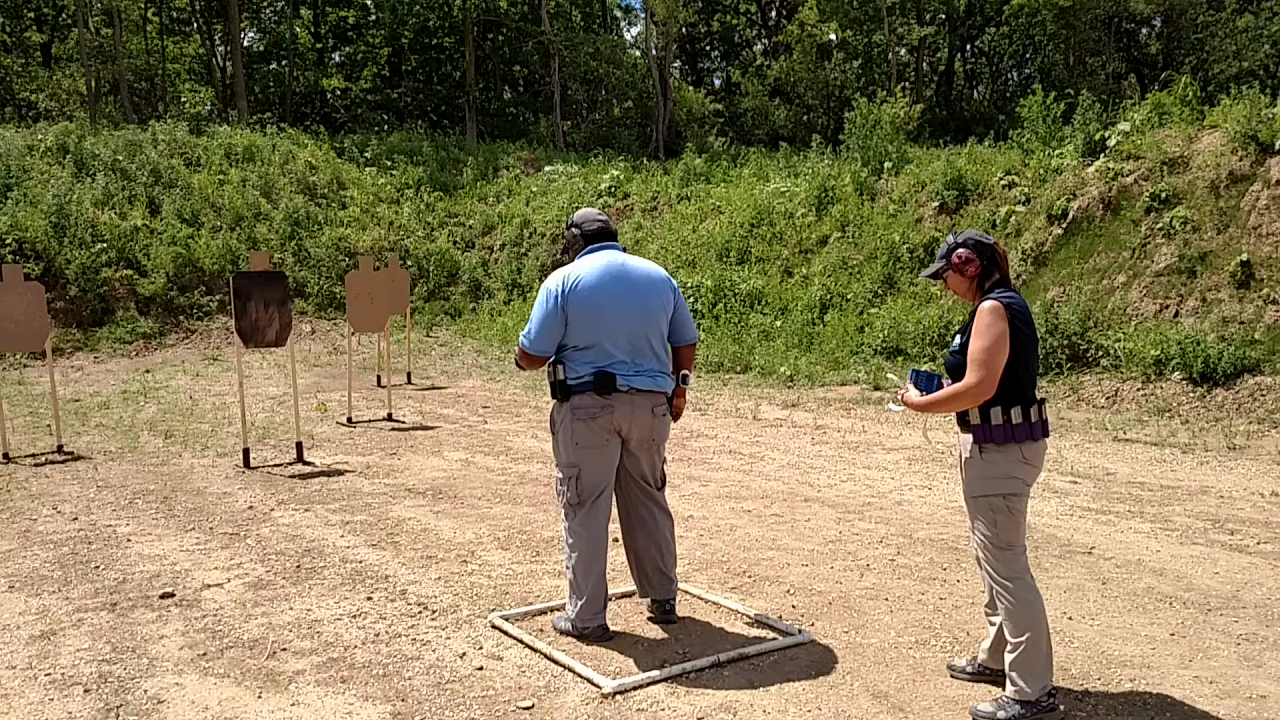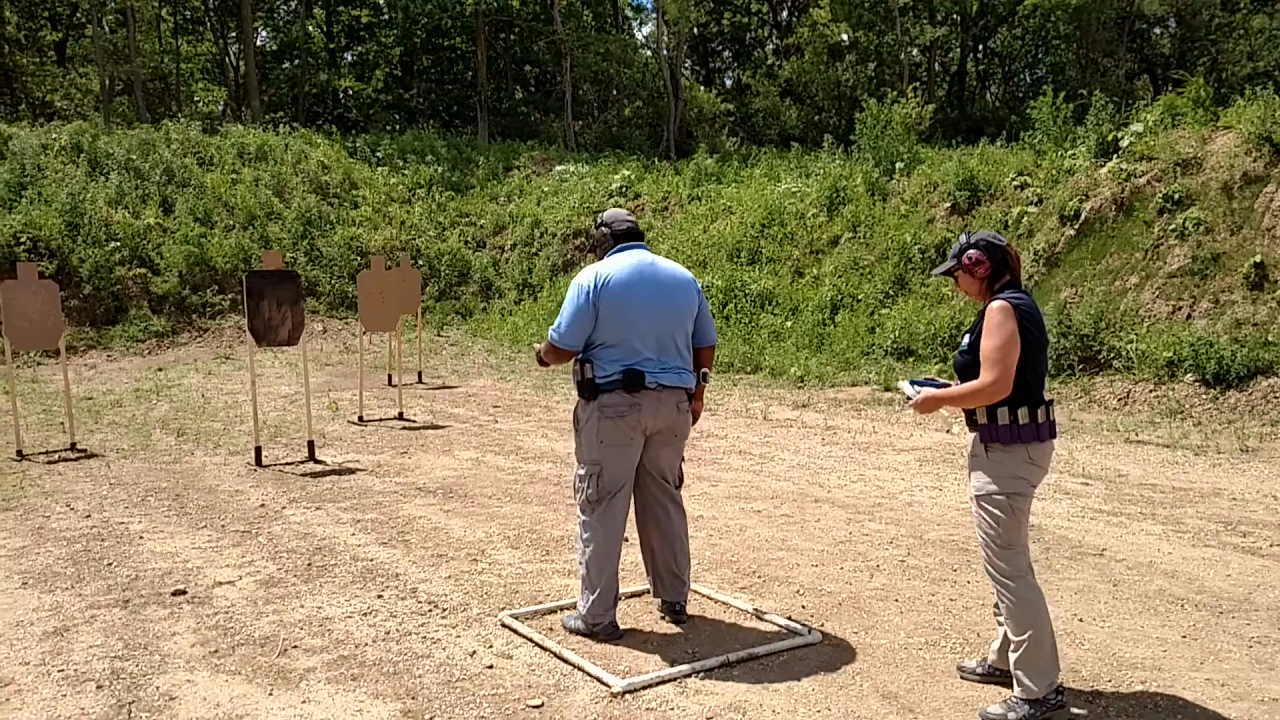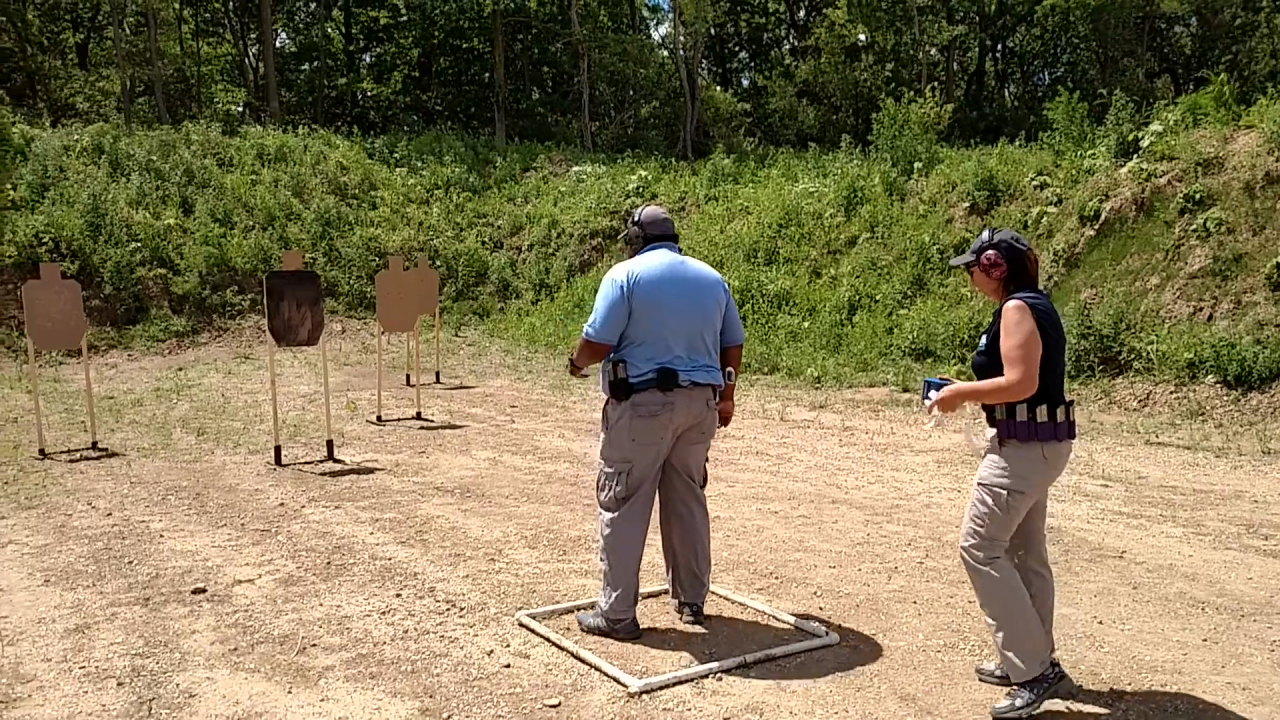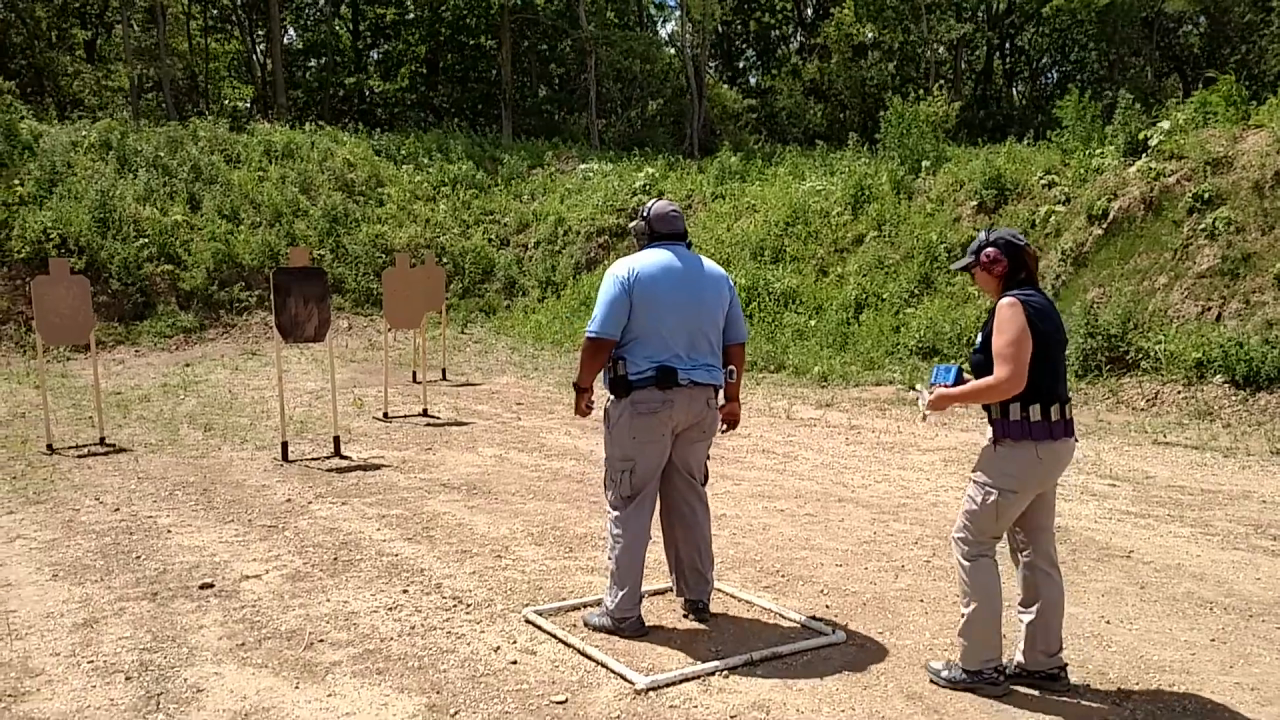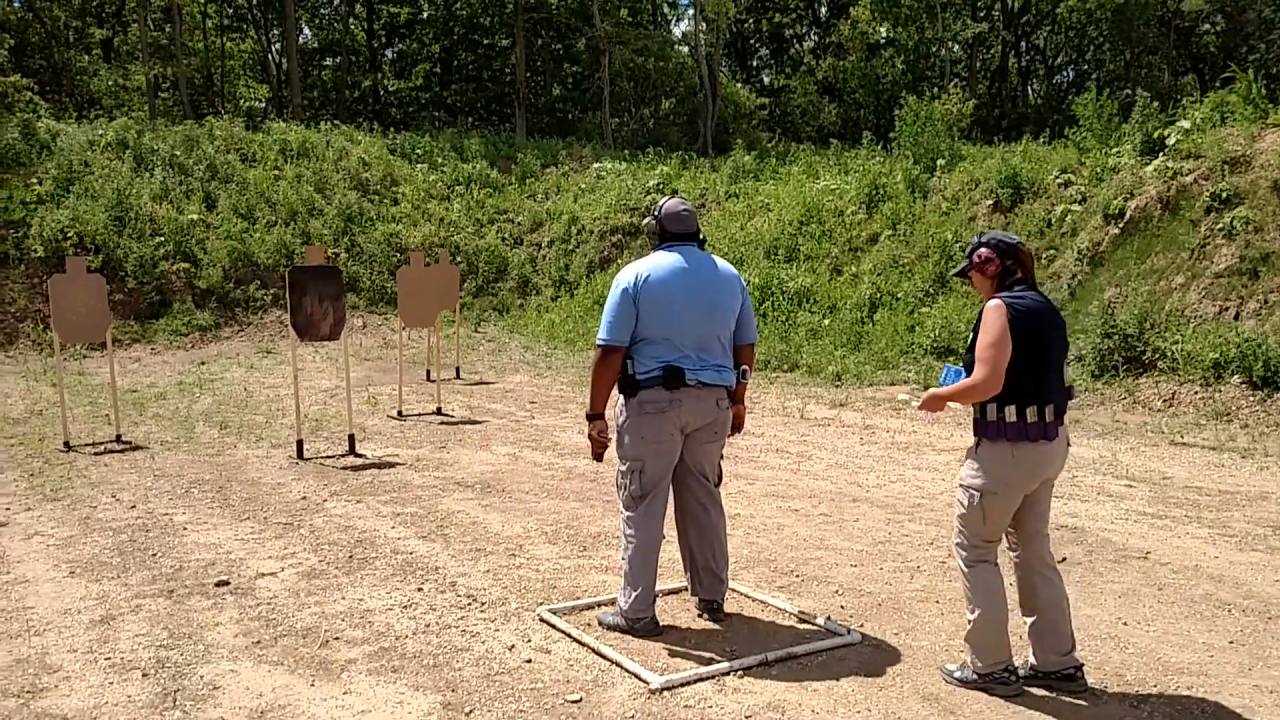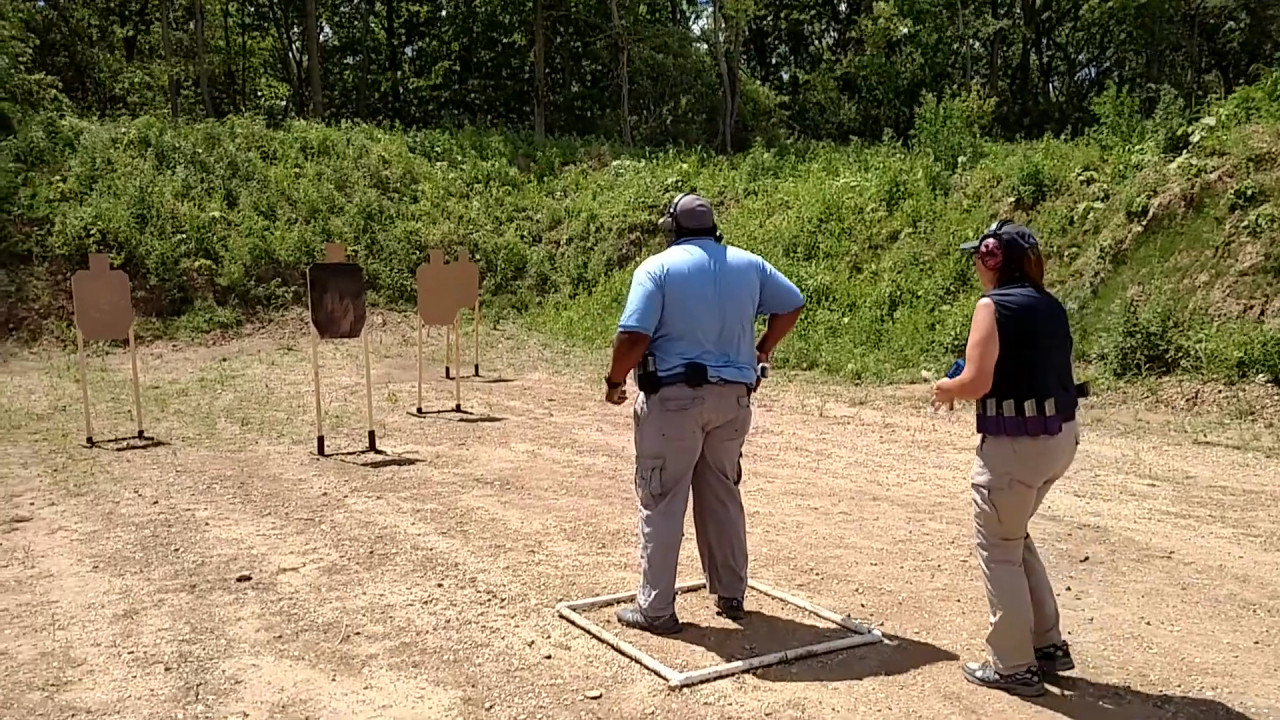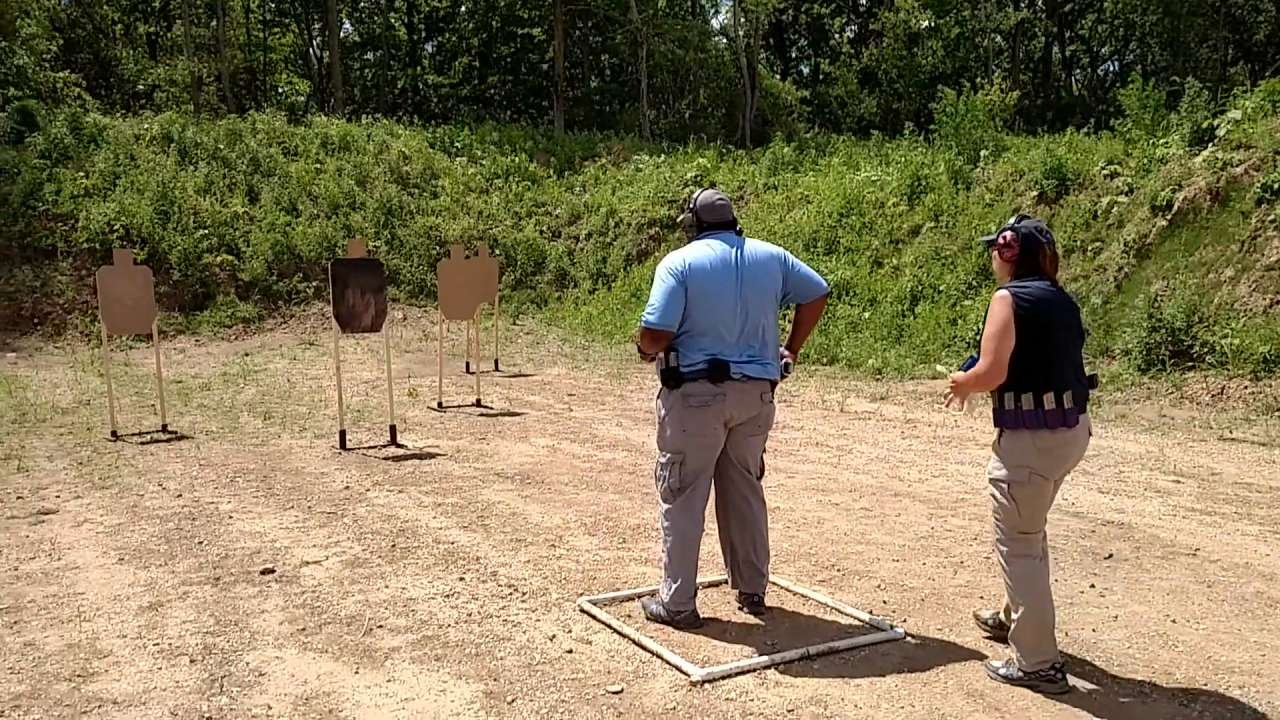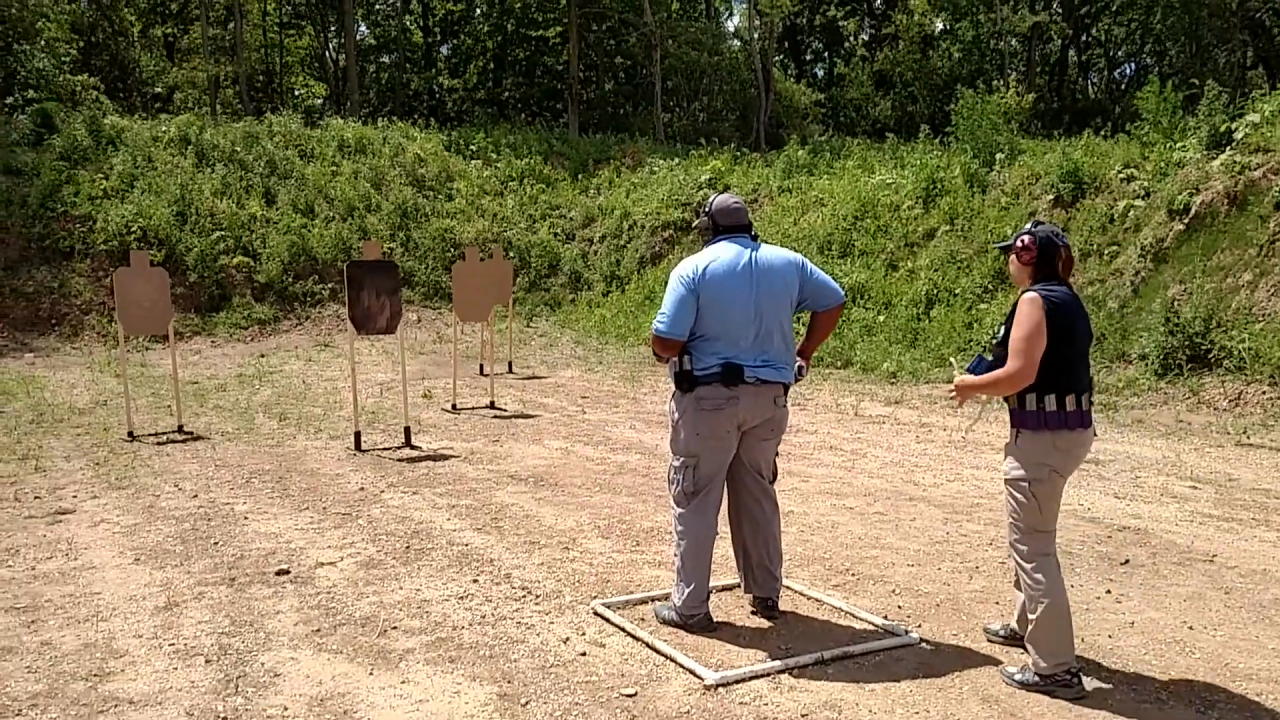
dt=0.3s
person 1, frame 1
left shoulder: (992, 308)
right shoulder: (1002, 305)
left elbow: (979, 388)
left wrist: (920, 403)
right wrist: (939, 390)
left hip: (1000, 449)
right hip: (995, 445)
left knee: (1005, 565)
right knee: (994, 558)
right ankle: (999, 658)
person 1, frame 2
left shoulder: (1001, 309)
right shoulder: (1015, 306)
left elbow: (994, 386)
left wrist: (936, 399)
right wrist: (950, 392)
left hip: (1007, 447)
right hip: (1010, 444)
left knee: (1005, 565)
right knee: (1007, 557)
right ankle: (1009, 659)
person 1, frame 3
left shoulder: (1017, 308)
right shoulder: (1033, 305)
left elbow: (1020, 383)
left wrist: (962, 392)
right wrist: (968, 391)
left hip: (1026, 446)
right hip: (1034, 443)
left knee: (980, 547)
right knee: (1025, 551)
left ankle: (1034, 670)
right ankle: (1033, 662)
person 1, frame 4
left shoulder: (1011, 306)
right shoulder: (1037, 304)
left elbow: (1009, 382)
left wrist: (951, 396)
right wrist: (969, 386)
left hip: (1021, 445)
right hip: (1046, 441)
left knee: (971, 542)
right knee: (1035, 551)
left ankle: (981, 665)
right ankle: (1043, 661)
person 1, frame 5
left shoulder: (1001, 308)
right shoulder: (1044, 308)
left elbow: (986, 384)
left wrist: (940, 395)
right wrist: (958, 393)
left hip: (1007, 446)
right hip: (1047, 441)
left knee: (976, 551)
right knee: (1033, 552)
left ankle: (992, 667)
right ankle: (1058, 663)
person 1, frame 6
left shoulder: (994, 305)
right shoulder: (1049, 305)
left elbow: (977, 383)
left wrist: (947, 388)
right wrist: (959, 388)
left hip: (1014, 441)
right hip: (1058, 435)
left knee: (999, 551)
right knee: (1014, 540)
left ankle: (1014, 667)
right ankle: (1047, 643)
person 1, frame 7
left shoulder: (1011, 297)
right shoulder: (1059, 299)
left elbow: (991, 373)
left wrist: (961, 382)
right wrist: (972, 382)
left hip: (1031, 434)
right hip: (1070, 428)
left knee: (1017, 544)
right knee: (1028, 534)
left ankle: (1037, 663)
right ankle: (1015, 619)
person 1, frame 8
left shoulder: (1035, 300)
right shoulder: (1066, 300)
left elbow: (1020, 374)
left wrist: (971, 385)
right wrist: (984, 382)
left hip: (1043, 434)
right hip: (1070, 429)
left knee: (1031, 545)
right knee: (1034, 536)
left ankle: (1055, 667)
right ankle: (1027, 624)
person 2, frame 1
left shoulder: (564, 281)
right shoulder: (658, 276)
left elbow: (532, 354)
right elbow: (685, 344)
left wrist: (521, 360)
right wrist: (678, 390)
left hip: (587, 407)
right hip: (649, 404)
left knee: (585, 512)
right knee: (648, 502)
left ankle: (587, 617)
right ankle: (663, 598)
person 2, frame 2
left shoulder: (594, 277)
right shoulder: (683, 277)
left elbow: (561, 348)
right elbow: (705, 345)
left wrist: (542, 354)
right wrist: (696, 394)
left hip: (612, 405)
right hip: (671, 403)
left knee: (601, 509)
right knee: (664, 501)
left ankle: (597, 615)
right ankle: (674, 599)
person 2, frame 3
left shoulder: (625, 274)
right shoulder: (711, 277)
left elbow: (597, 343)
right elbow: (733, 345)
left wrist: (576, 362)
right wrist: (725, 396)
left hip: (642, 403)
right hip: (699, 401)
left knee: (622, 505)
right knee: (687, 500)
left ankle: (617, 613)
right ankle: (691, 600)
person 2, frame 4
left shoulder: (627, 270)
right shoulder: (717, 275)
left elbow: (600, 341)
right elbow: (735, 344)
left wrist: (583, 387)
right wrist: (732, 398)
left hip: (643, 400)
right hip: (699, 400)
left knee: (629, 505)
right knee: (689, 498)
left ankle: (623, 611)
right ankle: (697, 597)
person 2, frame 5
left shoulder: (636, 274)
right shoulder: (728, 275)
left elbow: (609, 352)
right elbow: (745, 346)
left wrist: (596, 415)
right wrist: (737, 400)
left hip: (653, 401)
right hip: (713, 401)
left knee: (642, 506)
right knee: (703, 499)
left ankle: (636, 611)
right ankle: (711, 597)
person 2, frame 6
left shoulder: (658, 267)
right shoulder: (748, 265)
left elbow: (634, 337)
right elbow: (791, 304)
left wrist: (615, 381)
right wrist: (759, 352)
left hip: (674, 398)
right hip: (732, 397)
left knee: (661, 503)
right knee: (723, 497)
left ankle: (656, 608)
right ankle: (731, 595)
person 2, frame 7
left shoulder: (680, 261)
right shoulder: (770, 256)
left elbow: (656, 331)
right elbow: (817, 293)
left wrist: (646, 350)
right wrist: (792, 349)
left hip: (696, 393)
right hip: (756, 392)
left knee: (682, 496)
right knee: (745, 492)
left ankle: (677, 603)
right ankle: (752, 590)
person 2, frame 8
left shoulder: (694, 267)
right shoulder: (786, 262)
left elbow: (667, 340)
right elbow: (833, 301)
left wrist: (662, 353)
right wrist: (803, 355)
left hip: (710, 397)
right hip: (769, 397)
left knee: (695, 501)
right knee: (758, 496)
left ankle: (690, 607)
right ankle: (766, 595)
